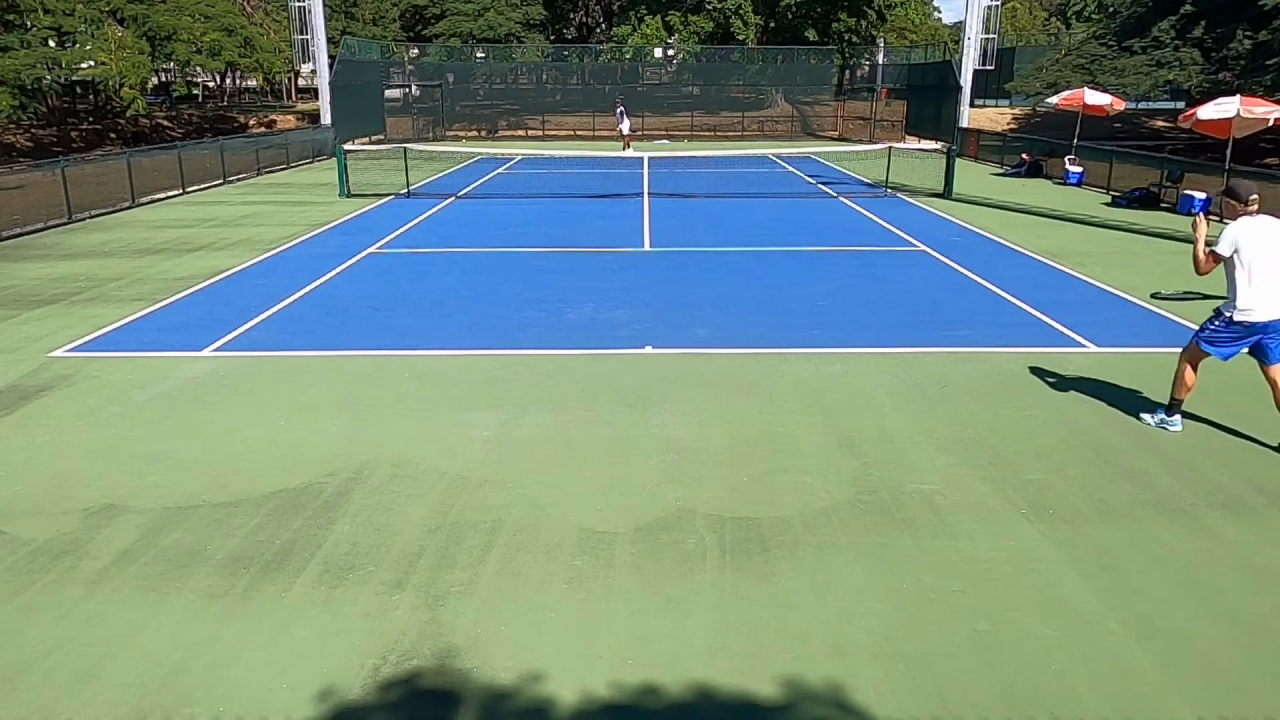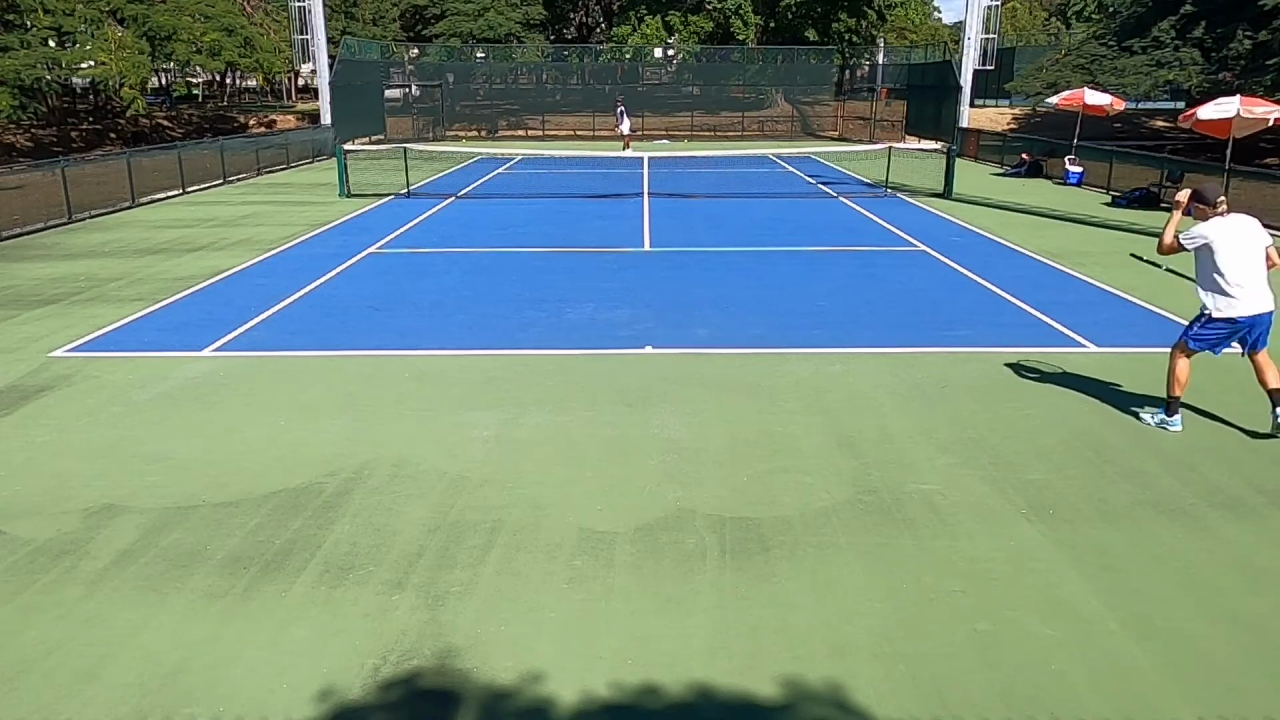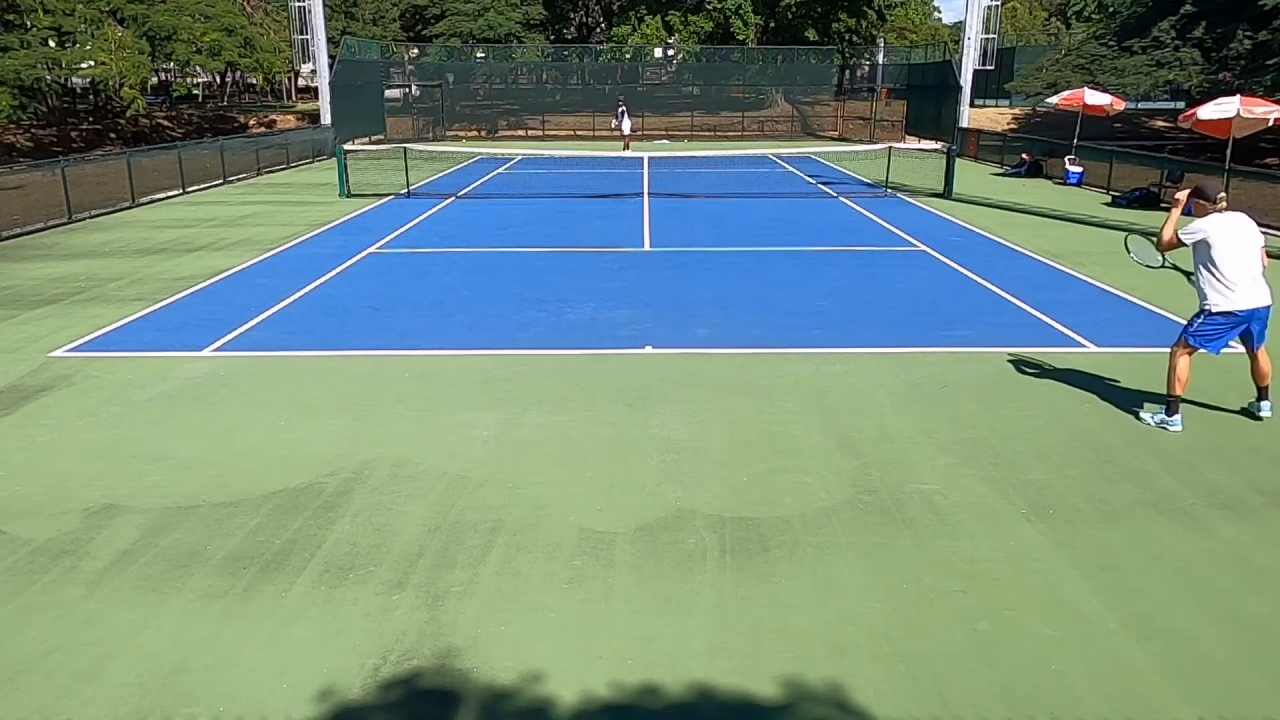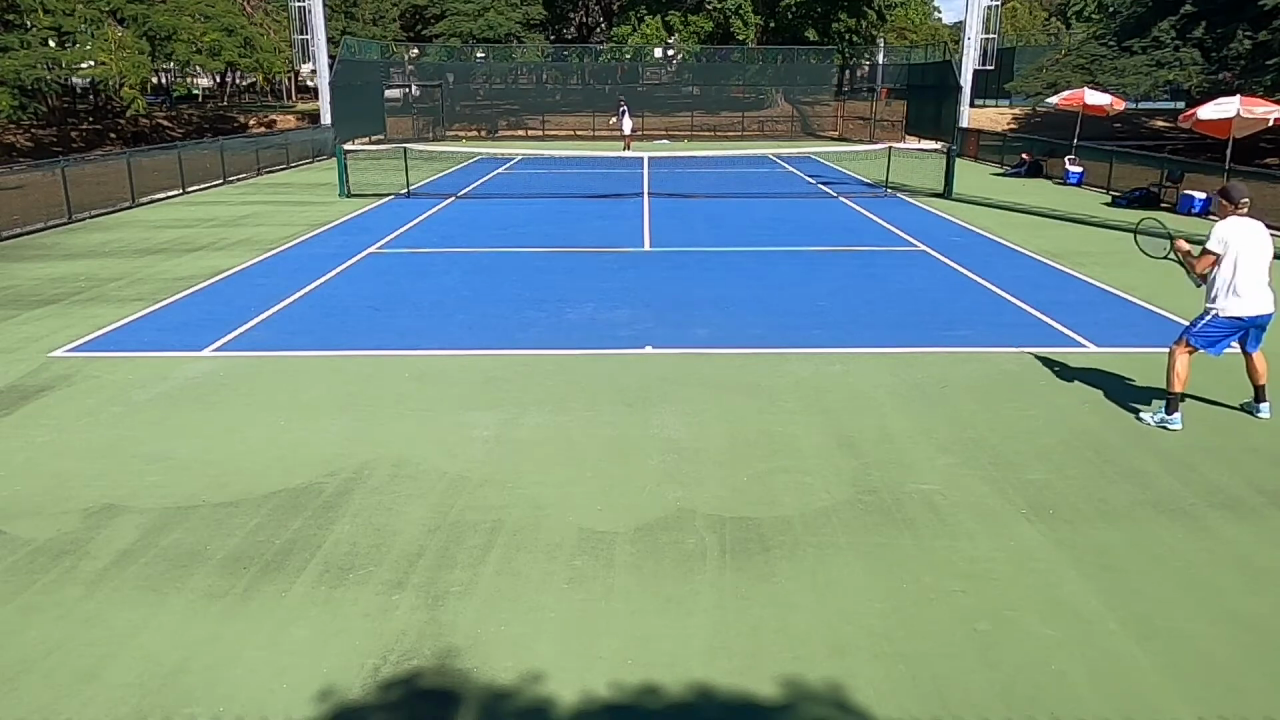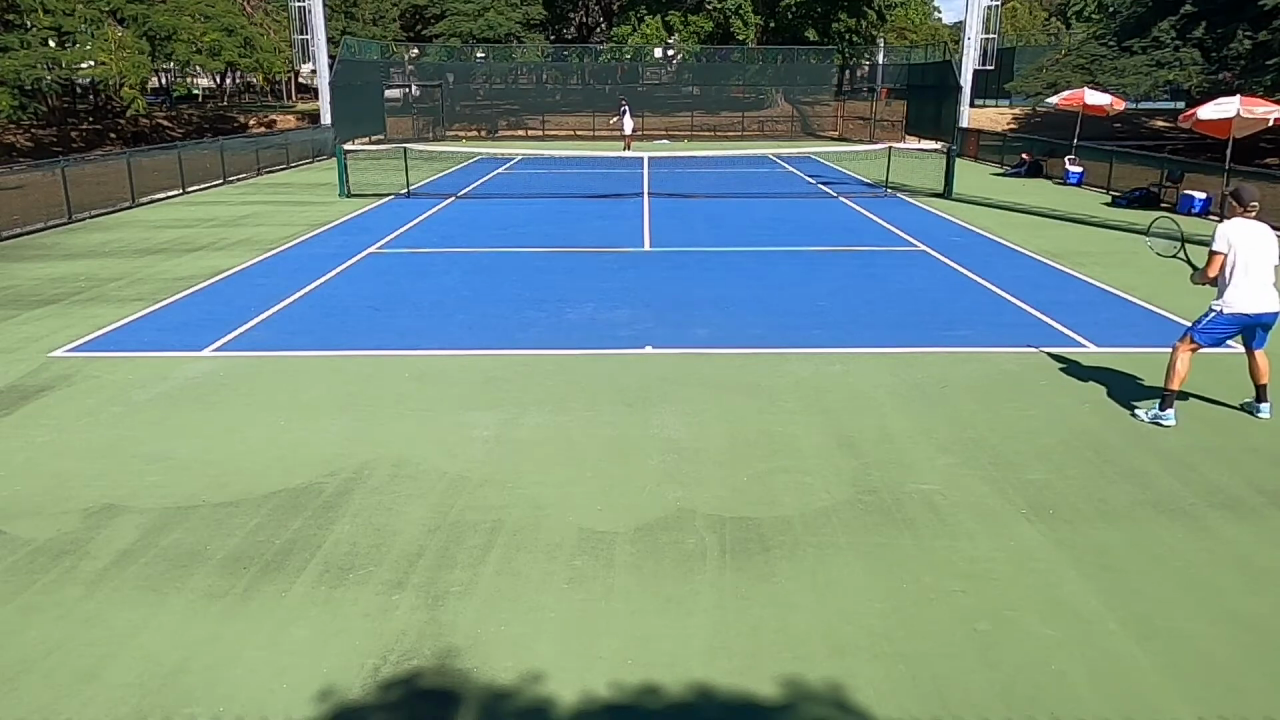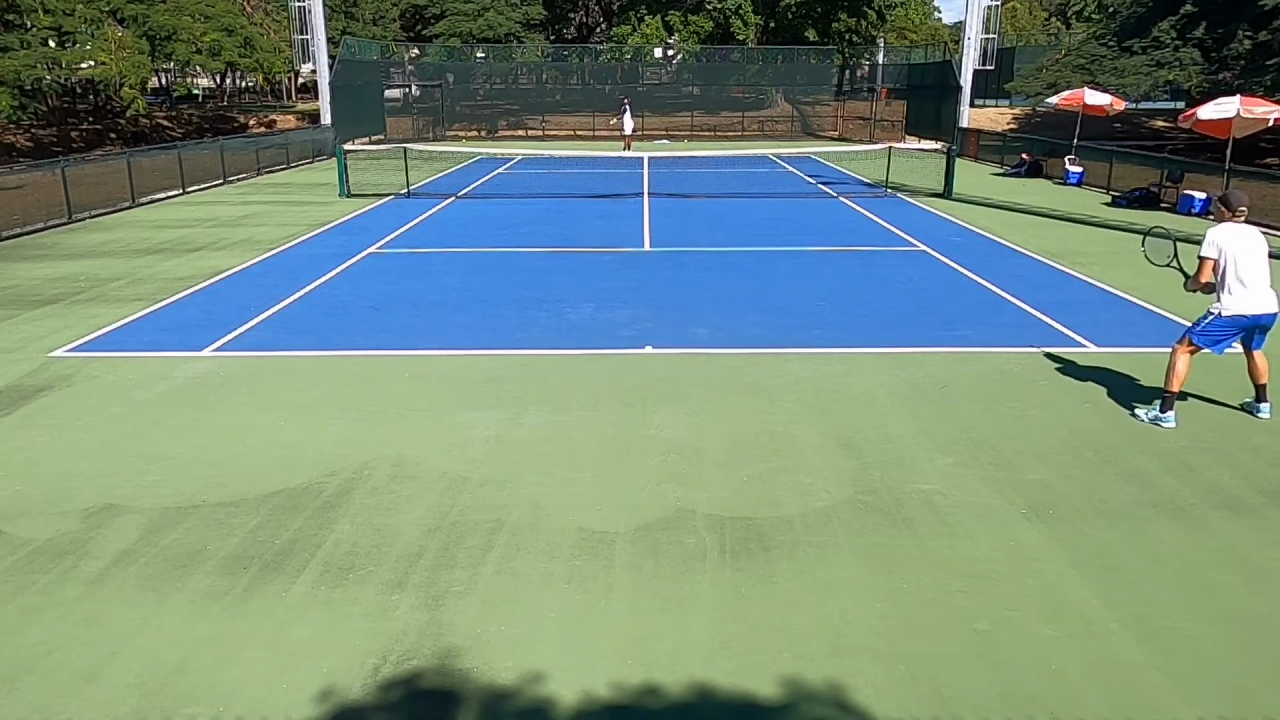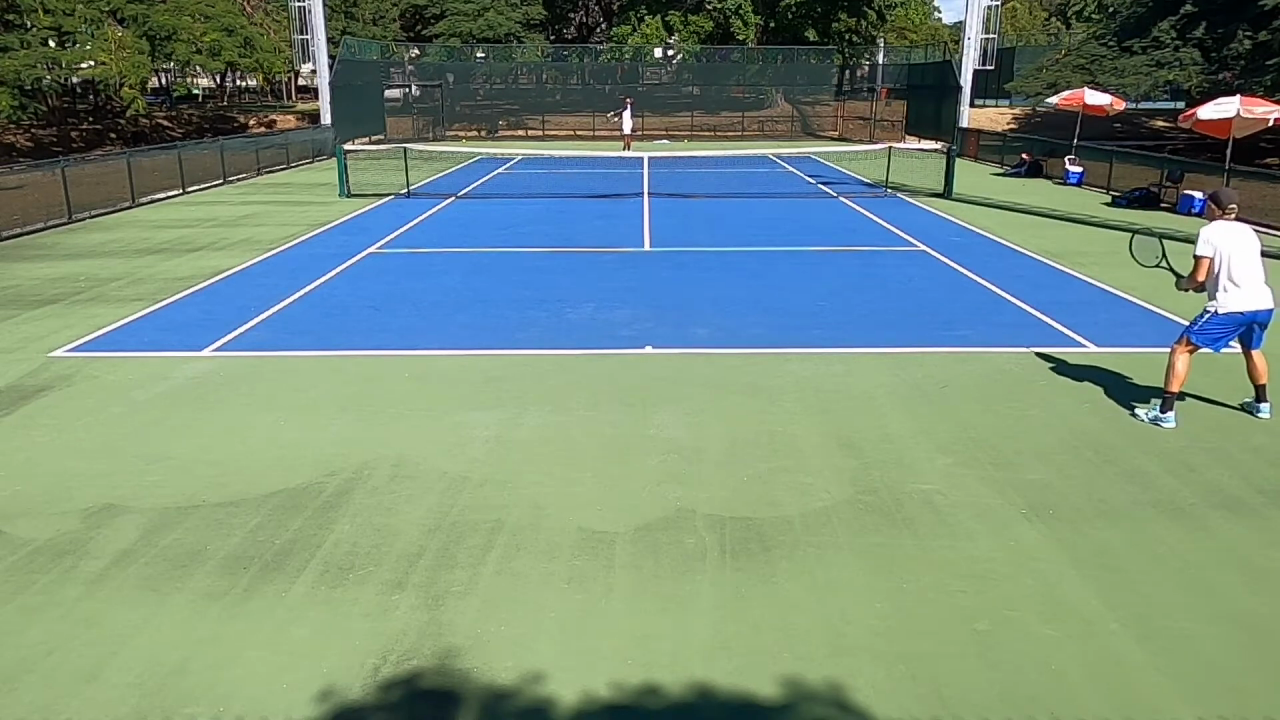
dt=0.2s
person 1, frame 1
left shoulder: (1236, 229)
left elbow: (1202, 268)
left wrist: (1199, 237)
left hip: (1243, 314)
left knee: (1190, 357)
left ankle: (1172, 416)
person 1, frame 2
left shoulder: (1205, 230)
right shoulder: (1250, 222)
left elbow: (1163, 248)
left wrist: (1177, 211)
left hip: (1228, 311)
left knee: (1180, 352)
right knee: (1259, 355)
left ankle: (1171, 415)
person 1, frame 3
left shoulder: (1204, 226)
right shoulder: (1245, 220)
left elbow: (1163, 244)
right elbow: (1263, 262)
left wrist: (1176, 209)
left hip: (1226, 307)
right hip: (1261, 302)
left knee: (1180, 351)
right knee: (1256, 350)
left ankle: (1171, 415)
right ankle: (1263, 402)
person 1, frame 4
left shoulder: (1223, 228)
right shoulder: (1262, 229)
left elbow: (1198, 268)
left wrist: (1184, 251)
left hip: (1230, 310)
right hip: (1264, 308)
left knee: (1179, 350)
right knee: (1251, 351)
left ankle: (1171, 413)
right ankle: (1261, 403)
person 1, frame 5
left shoulder: (1227, 228)
left elbow: (1210, 272)
left wrist: (1196, 277)
right wrist: (1222, 278)
left hip: (1235, 307)
left knee: (1183, 348)
right knee: (1254, 348)
left ankle: (1165, 410)
person 1, frame 6
left shoulder: (1216, 234)
right shoulder: (1257, 235)
left elbow: (1202, 278)
left wrist: (1189, 284)
right wrist: (1215, 286)
left hip: (1235, 310)
right hip: (1268, 308)
left knee: (1182, 350)
right knee: (1252, 349)
left ankle: (1165, 411)
right ankle: (1262, 403)
person 1, frame 7
left shoulder: (1209, 232)
right shoulder: (1249, 232)
left elbow: (1199, 277)
left wrist: (1183, 283)
right wrist: (1204, 285)
left hip: (1231, 307)
right hip: (1263, 305)
left knee: (1180, 350)
right knee: (1251, 349)
left ankle: (1165, 412)
right ankle: (1262, 403)
